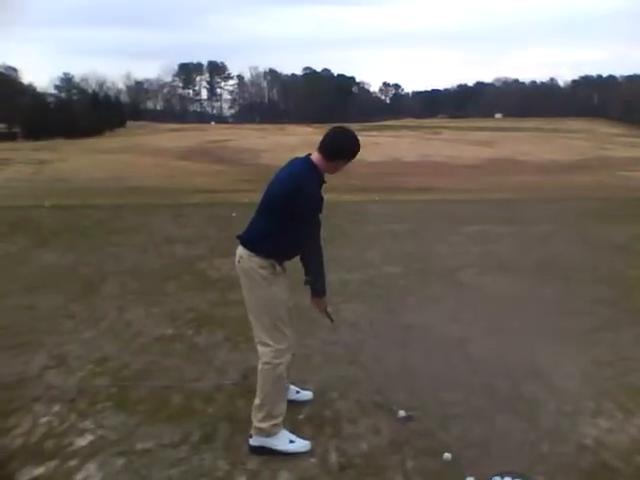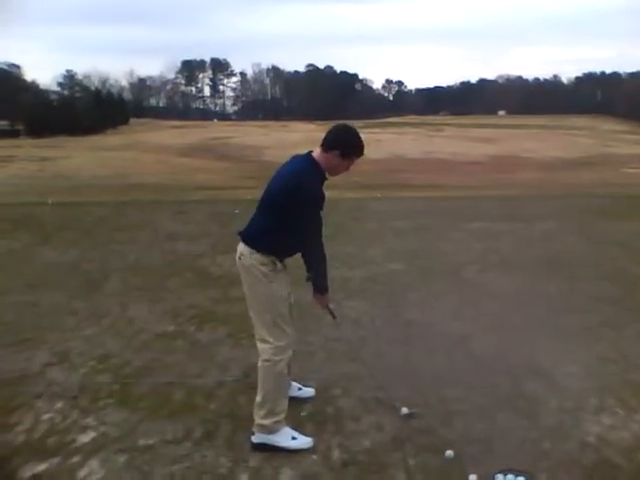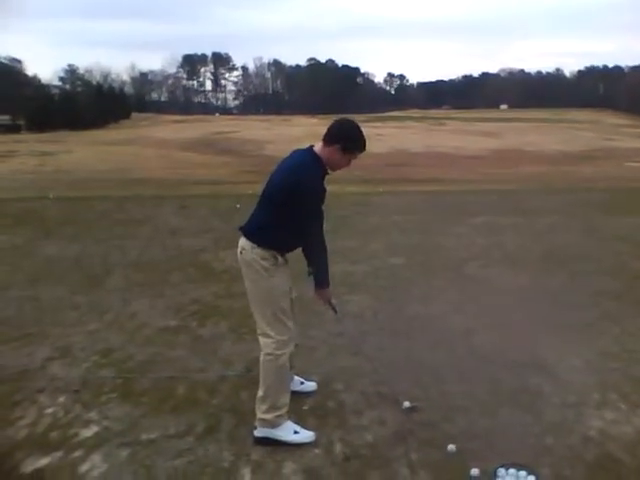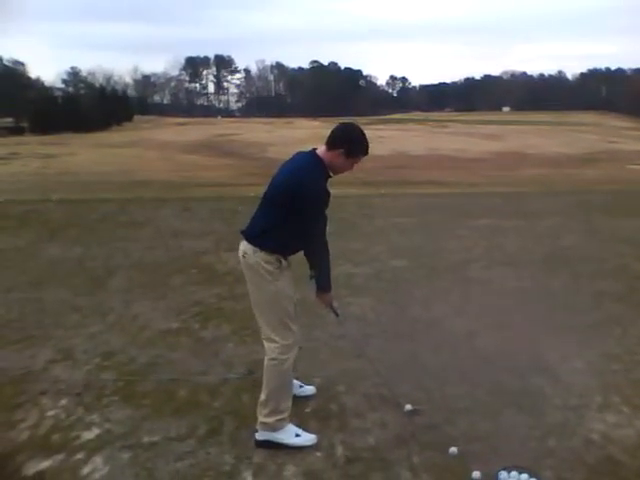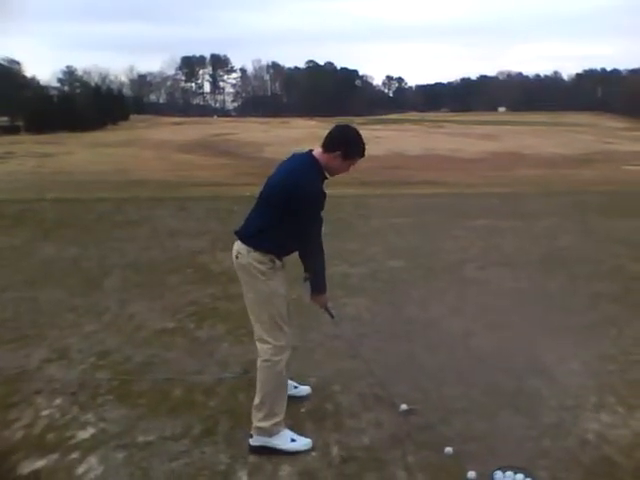
dt=0.4s
person 1, frame 1
left shoulder: (299, 168)
right shoulder: (305, 186)
right elbow: (309, 242)
left wrist: (311, 279)
right wrist: (318, 289)
left hip: (262, 256)
right hip: (261, 263)
left knee: (279, 329)
right knee: (276, 345)
left ankle: (277, 387)
right ankle: (265, 431)
person 1, frame 2
left shoulder: (301, 165)
right shoulder: (306, 183)
left elbow: (304, 234)
right elbow: (311, 239)
left wrist: (313, 275)
right wrist: (320, 286)
left hip: (264, 253)
right hip: (261, 260)
left knee: (282, 323)
right knee: (276, 341)
left ankle: (280, 384)
right ankle: (267, 428)
person 1, frame 3
left shoulder: (302, 159)
right shoulder: (308, 178)
right elbow: (312, 234)
left wrist: (314, 270)
right wrist: (322, 281)
left hip: (265, 248)
right hip: (263, 255)
left knee: (283, 319)
right knee: (278, 336)
left ankle: (282, 378)
right ankle: (270, 423)
person 1, frame 4
left shoulder: (304, 161)
right shoulder: (311, 182)
right elbow: (315, 237)
left wrist: (315, 271)
right wrist: (324, 285)
left hip: (263, 250)
right hip: (265, 258)
left knee: (283, 327)
right knee: (282, 340)
left ankle: (282, 383)
right ankle: (271, 426)
person 1, frame 5
left shoulder: (300, 163)
right shoulder: (308, 184)
right elbow: (311, 238)
left wrist: (308, 270)
right wrist: (318, 287)
left hip: (255, 249)
right hip: (259, 258)
left knee: (277, 327)
right knee: (275, 342)
left ankle: (276, 384)
right ankle: (266, 431)
